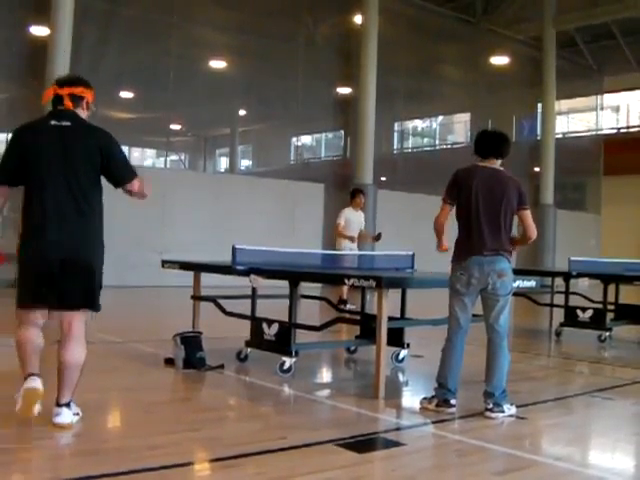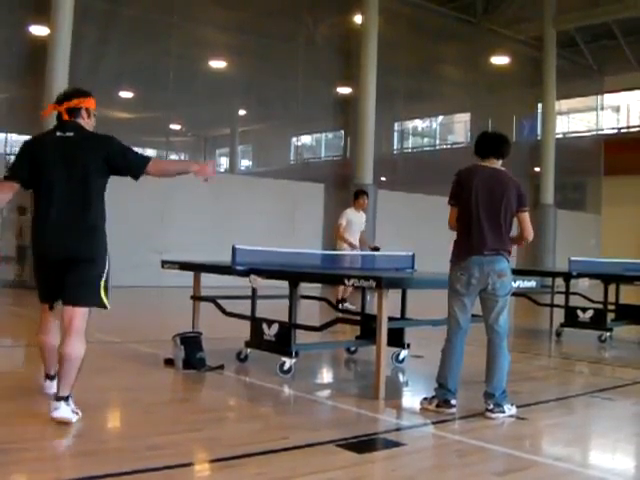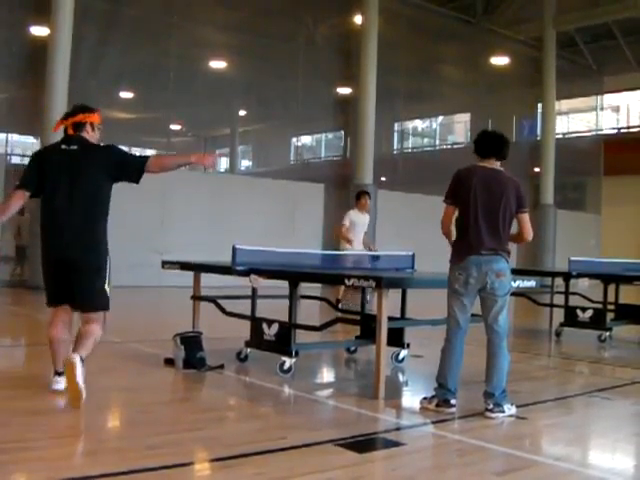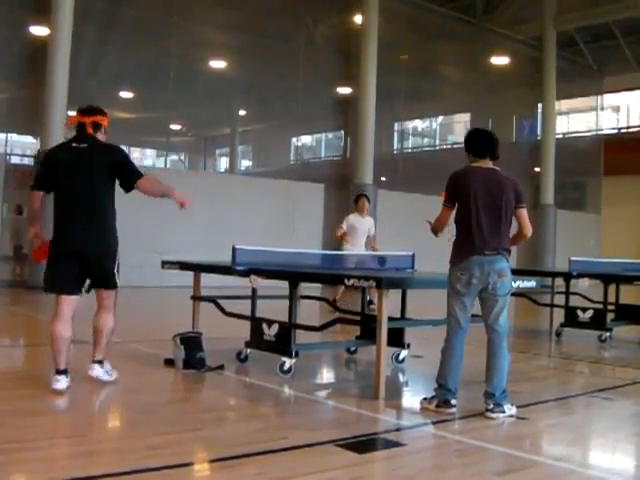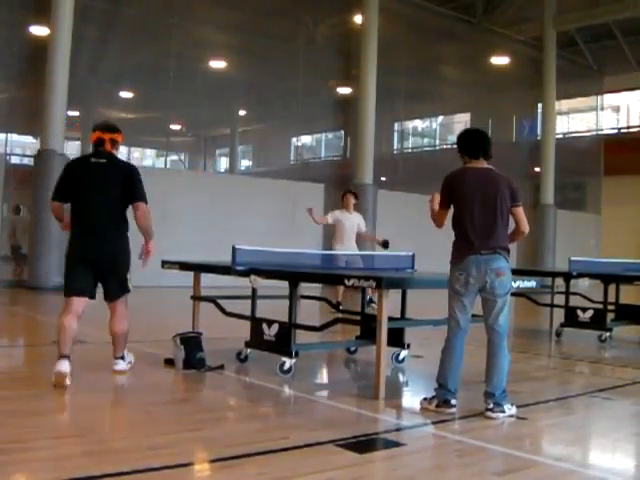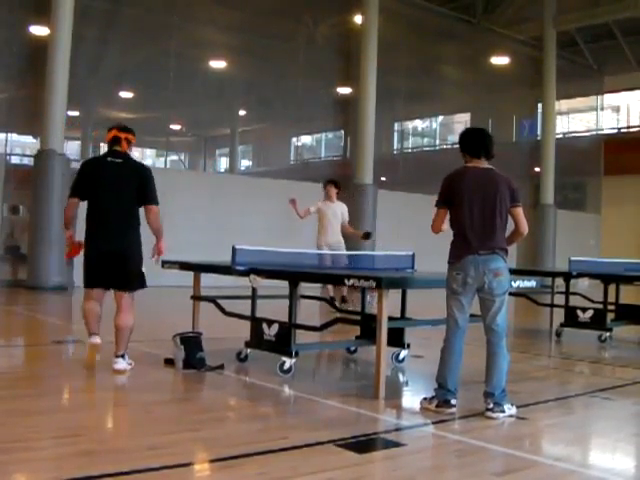
dt=0.2s
person 1, frame 1
right shoulder: (96, 137)
right elbow: (133, 185)
right wrist: (143, 191)
left hip: (37, 246)
right hip: (84, 248)
left knee: (30, 321)
right knee: (74, 328)
left ankle: (32, 380)
right ankle: (64, 406)
person 1, frame 2
left shoulder: (35, 146)
right shoulder: (102, 145)
right elbow: (152, 166)
right wrist: (192, 166)
left hip: (46, 247)
right hip: (87, 248)
left knee: (48, 314)
right knee: (75, 325)
left ankle: (50, 379)
right ankle: (63, 400)
person 1, frame 3
left shoulder: (43, 157)
right shoulder: (105, 155)
right elbow: (152, 164)
right wrist: (193, 159)
left hip: (53, 251)
right hip: (90, 251)
left knee: (60, 314)
right knee: (93, 319)
left ankle: (59, 375)
right ankle: (75, 358)
person 1, frame 4
left shoulder: (54, 155)
right shoulder: (112, 153)
left elbow: (37, 196)
right elbow: (143, 184)
left wrist: (34, 225)
right wrist: (174, 194)
left hip: (64, 241)
right hip: (101, 241)
left knee: (64, 308)
right knee: (105, 303)
left ankle: (60, 374)
right ankle: (98, 363)
person 1, frame 5
left shoulder: (73, 167)
right shoulder: (127, 170)
left elbow: (56, 206)
right elbow: (141, 209)
left wrist: (66, 222)
right wrist: (149, 239)
left hip: (80, 249)
right hip: (115, 250)
left knee: (72, 307)
right knee: (118, 306)
left ankle: (63, 361)
right ankle: (120, 358)
person 1, frame 6
left shoulder: (90, 166)
right shoulder: (140, 171)
left elbow: (72, 202)
right elbow: (152, 210)
left wrist: (69, 228)
right wrist: (160, 238)
left hip: (96, 243)
right hip: (128, 244)
left knee: (92, 296)
right knee: (125, 302)
left ankle: (94, 337)
right ankle: (120, 357)
person 2, frame 1
left shoulder: (462, 176)
right shoulder: (512, 184)
left elbow: (440, 221)
right elbow: (531, 233)
left wrist: (440, 241)
left hip: (466, 263)
right hip: (499, 265)
left knee: (456, 332)
right knee: (498, 335)
left ankle: (445, 396)
right ankle: (496, 401)
person 2, frame 2
left shoulder: (464, 176)
right shoulder: (513, 184)
left elbow: (453, 223)
right elbow: (527, 235)
left hip: (466, 262)
right hip: (498, 264)
left knee: (456, 332)
right knee: (498, 335)
left ankle: (445, 396)
right ankle: (496, 401)
person 2, frame 3
left shoulder: (463, 176)
right shoulder: (512, 185)
left elbow: (446, 223)
right elbow: (526, 235)
left wrist: (451, 240)
left hip: (465, 262)
right hip: (497, 264)
left knee: (455, 332)
right knee: (497, 335)
left ankle: (445, 396)
right ankle: (496, 401)
person 2, frame 4
left shoulder: (459, 177)
right shoulder: (509, 183)
left elbow: (442, 222)
right elbow: (526, 231)
left wrist: (434, 229)
left hip: (466, 263)
right hip: (498, 264)
left knee: (456, 332)
right knee: (497, 335)
left ankle: (445, 397)
right ankle: (496, 402)
person 2, frame 5
left shoulder: (453, 180)
right shoulder: (504, 182)
left elbow: (439, 222)
right elbow: (523, 228)
left wrist: (434, 207)
left hip: (465, 263)
right hip: (497, 263)
left knee: (456, 332)
right knee: (498, 334)
left ankle: (445, 397)
right ankle: (496, 401)
person 2, frame 6
left shoulder: (453, 180)
right shoulder: (504, 182)
left elbow: (437, 226)
right elbow: (522, 229)
left hip: (462, 263)
right hip: (495, 264)
left knee: (455, 332)
right knee: (496, 335)
left ankle: (445, 396)
right ankle: (496, 401)
person 3, frame 1
left shoulder: (361, 214)
right shoulder: (345, 212)
right elbow: (337, 231)
left wrist: (371, 237)
right wrist: (348, 237)
left hip: (353, 248)
right hip: (343, 247)
left ankle: (342, 300)
right ankle: (343, 301)
person 3, frame 2
left shoulder: (363, 216)
right shoulder: (347, 213)
right elbow: (338, 232)
left wrist: (368, 245)
right wrist: (349, 243)
left hip: (356, 249)
right hip: (344, 248)
left ankle: (344, 300)
right ankle: (338, 301)
person 3, frame 3
left shoulder: (367, 217)
right shoulder: (350, 214)
right elbow: (341, 232)
left wrist: (369, 247)
right wrist: (348, 240)
left hip: (360, 250)
right hip: (347, 249)
right ankle: (338, 301)
person 3, frame 4
left shoulder: (370, 221)
right shoulder: (350, 218)
left elbow: (370, 239)
right elbow: (338, 232)
left wrist: (377, 252)
right wrist: (338, 234)
left hip: (362, 252)
right hip: (348, 251)
left ankle: (370, 301)
right ankle: (335, 301)
person 3, frame 5
left shoulder: (358, 217)
right shoulder: (336, 214)
left elbow: (364, 235)
right elbow: (320, 221)
left wrist: (378, 241)
right wrist: (312, 214)
left hip: (353, 251)
right hip: (338, 250)
left ankle: (370, 300)
right ankle: (339, 303)
person 3, frame 6
left shoulder: (342, 207)
right shoulder: (319, 205)
left elbow: (345, 227)
right elbow: (302, 215)
left wrist: (358, 234)
right wrist: (295, 206)
left hip: (338, 243)
right hip: (323, 243)
left ankle: (344, 298)
right ankle: (332, 298)
